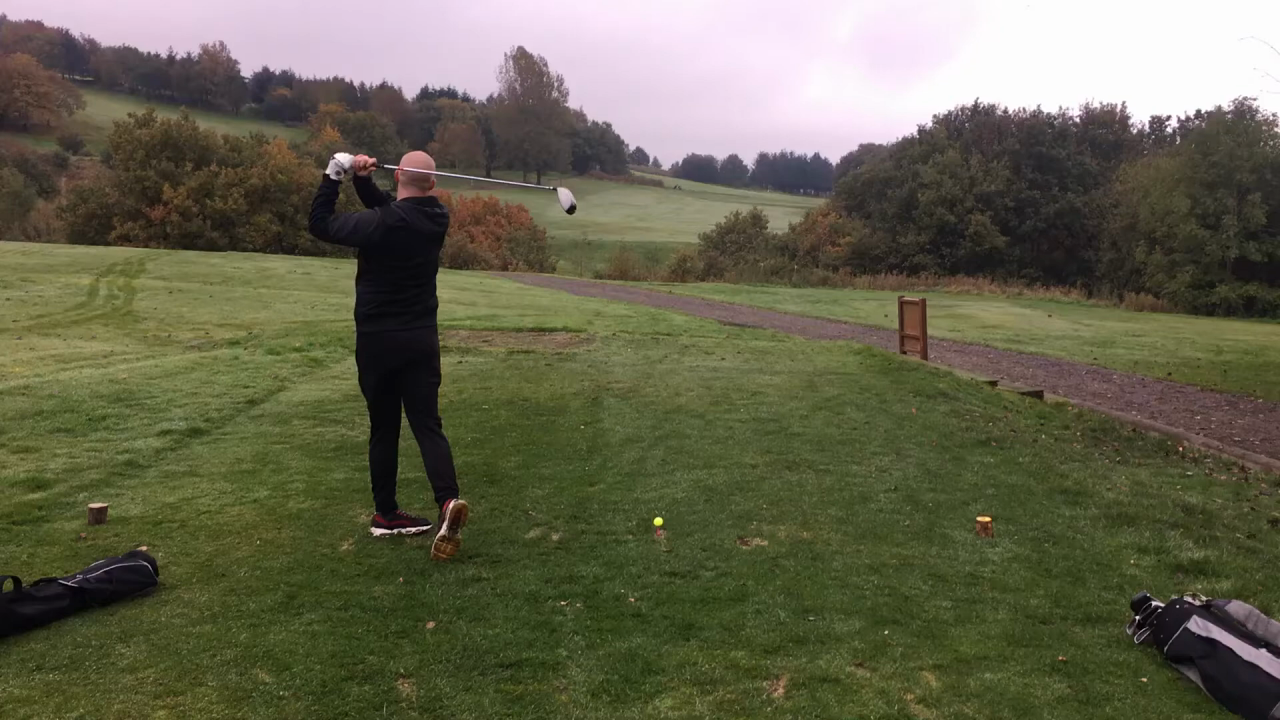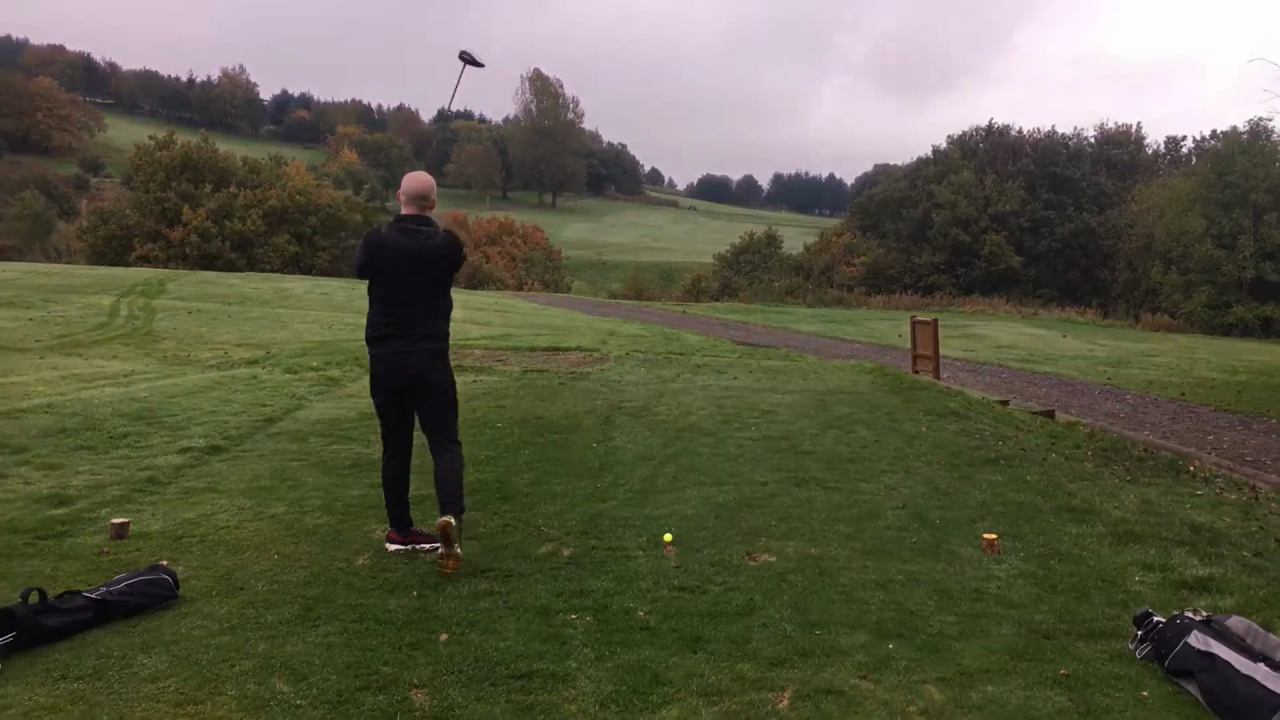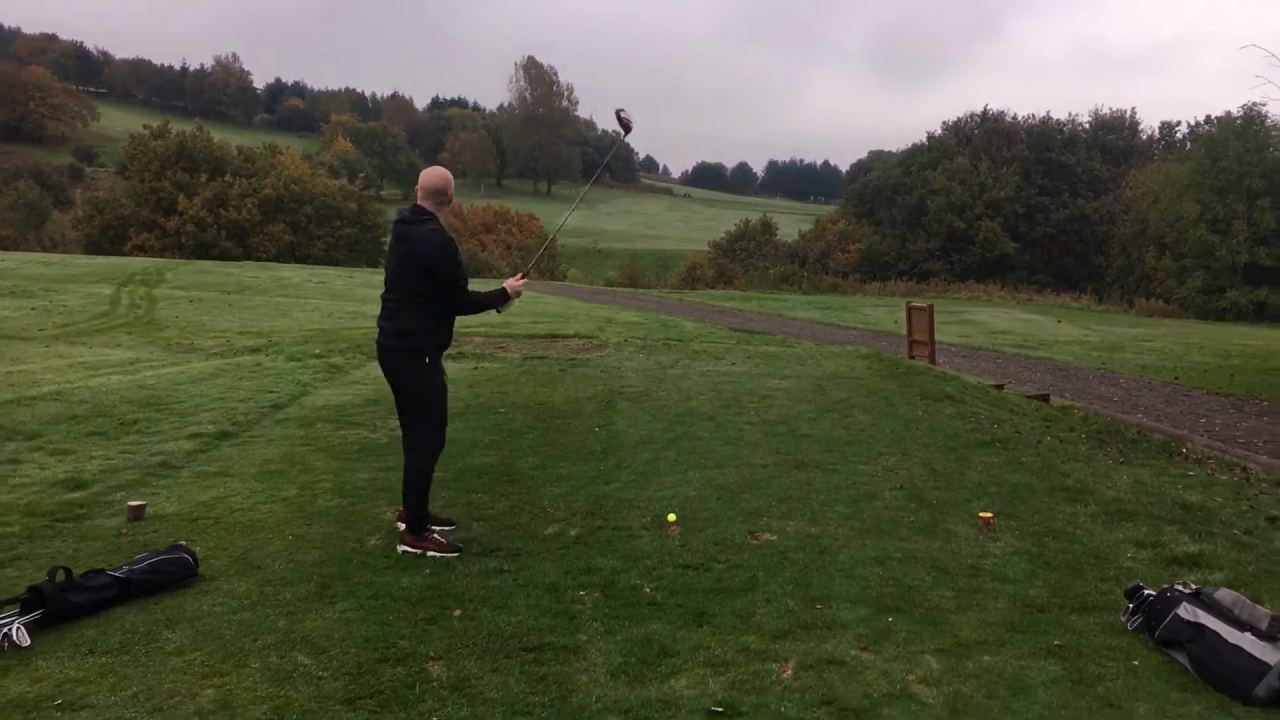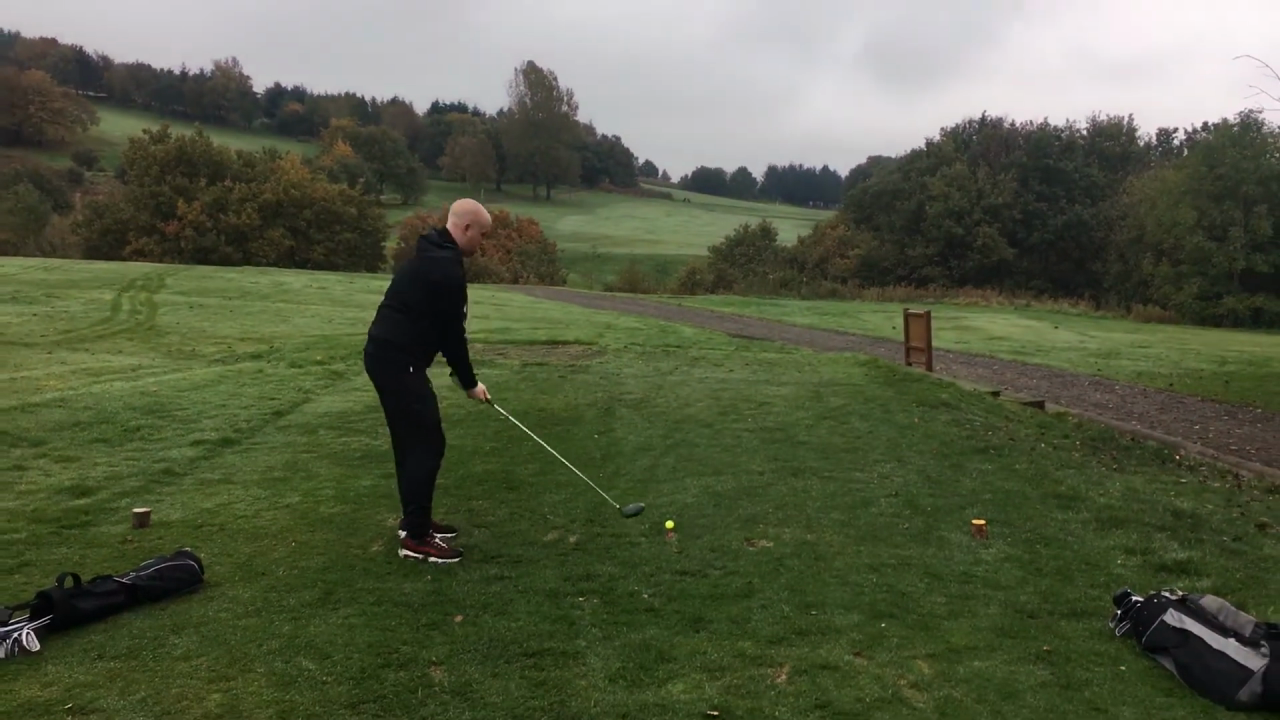
dt=0.5s
person 1, frame 1
left shoulder: (382, 224)
right shoulder: (436, 220)
left elbow: (320, 225)
left wrist: (335, 172)
right wrist: (360, 178)
left hip: (377, 339)
right hip: (421, 338)
left knee: (383, 427)
right knee: (427, 424)
left ankle: (386, 513)
right ankle: (448, 500)
person 1, frame 2
left shoulder: (378, 242)
right shoulder: (446, 243)
right wrist: (427, 227)
left hip: (385, 359)
right hip: (429, 358)
left knee: (395, 446)
right knee: (445, 441)
left ankle: (400, 529)
right ankle: (450, 515)
person 1, frame 3
left shoulder: (406, 232)
right shoulder: (436, 242)
right elbow: (459, 302)
left wrist: (492, 295)
right wrist: (504, 294)
left hip: (397, 344)
right hip: (416, 351)
left knee: (418, 432)
right knee: (426, 438)
left ankle: (413, 511)
right ankle: (414, 533)
person 1, frame 4
left shoulder: (430, 254)
right shoulder: (447, 267)
right elbow: (451, 332)
left wrist: (461, 373)
right wrist: (469, 382)
left hip: (388, 353)
right hip: (398, 360)
left knee: (414, 441)
right knee: (426, 444)
left ankle: (414, 519)
right ankle: (416, 537)
